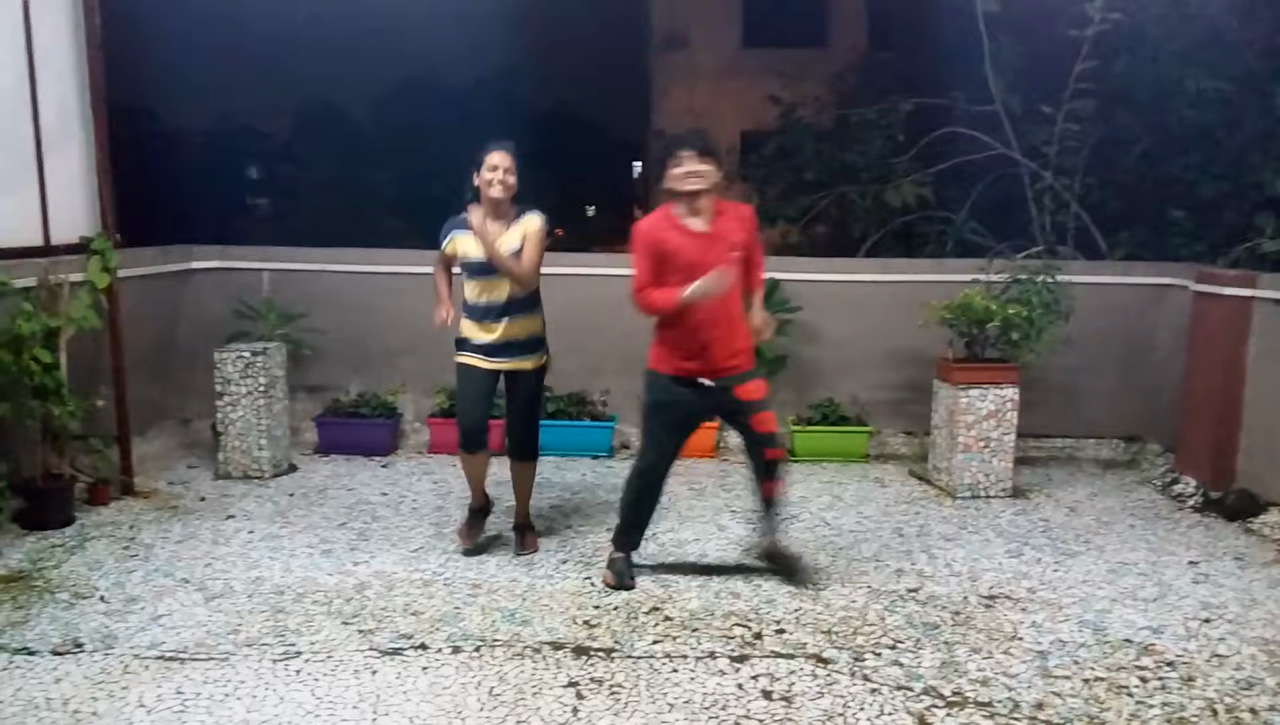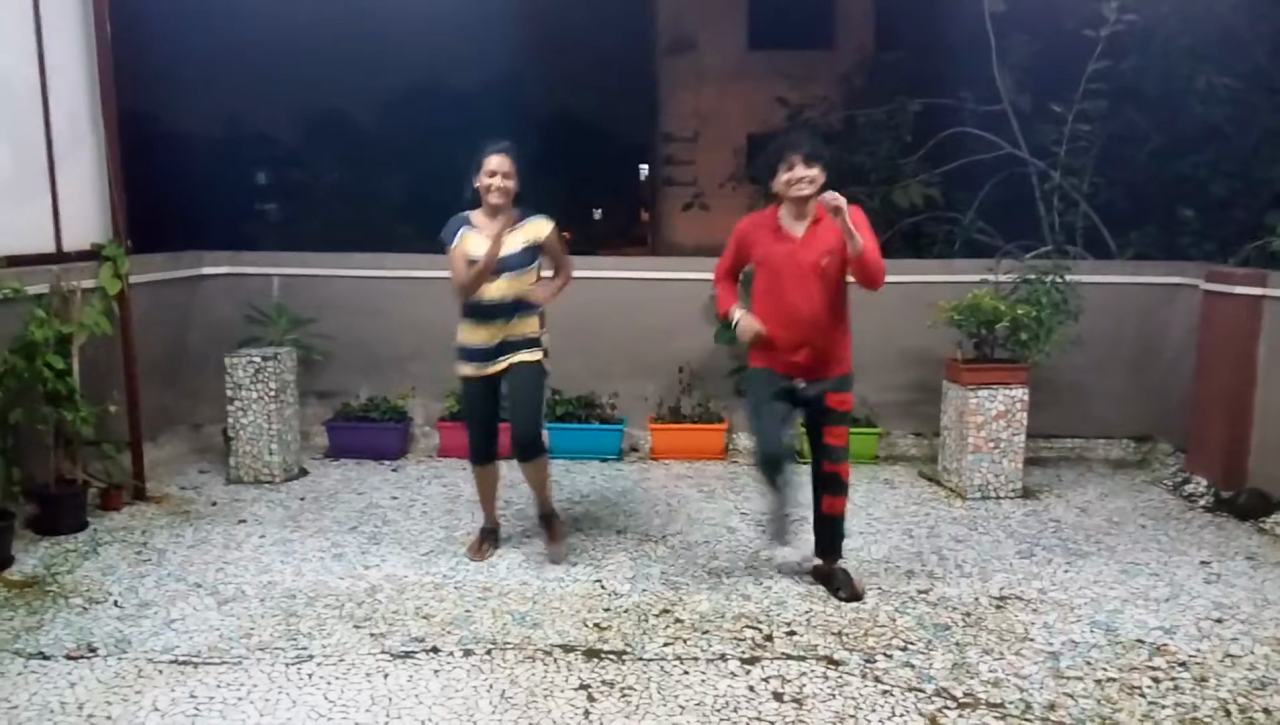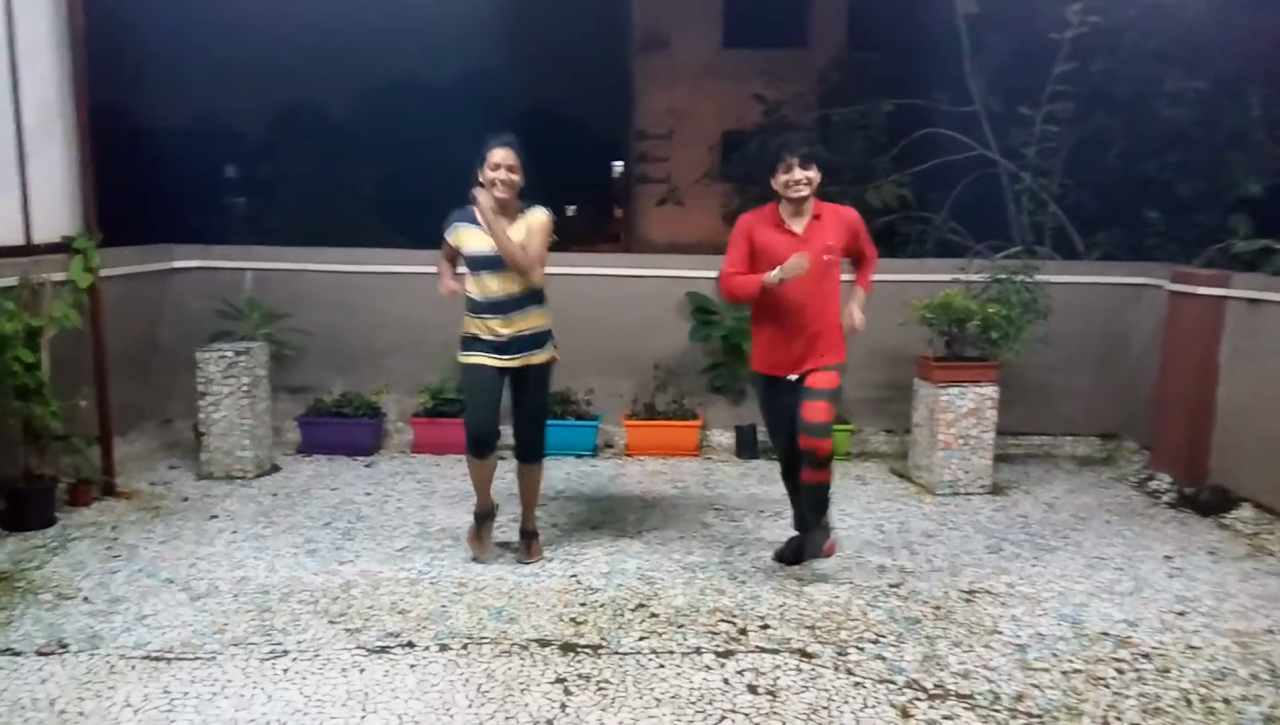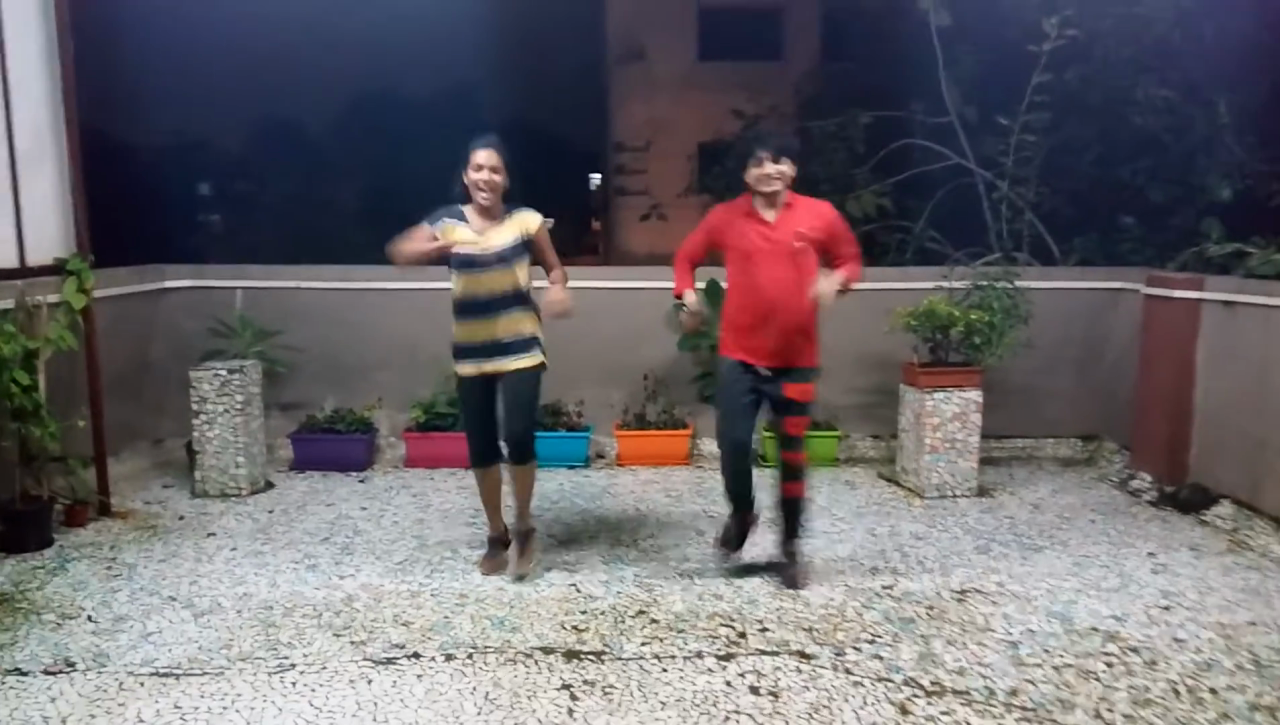
dt=0.5s
person 1, frame 1
left shoulder: (742, 218)
right shoulder: (650, 230)
right elbow: (643, 299)
left wrist: (756, 309)
right wrist: (692, 293)
left hip: (734, 365)
right hip: (674, 373)
left knee: (769, 449)
right knee: (652, 465)
left ankle: (770, 539)
right ankle: (622, 550)
person 1, frame 2
left shoulder: (847, 218)
right shoulder: (751, 229)
left elbow: (873, 277)
right elbow: (724, 275)
left wrist: (846, 226)
right wrist: (736, 313)
left hip: (829, 370)
right hip: (771, 368)
left knee: (833, 467)
right knee: (771, 449)
left ankle: (829, 561)
right ankle: (779, 498)
person 1, frame 3
left shoulder: (844, 221)
right shoulder: (751, 225)
left elbow: (866, 258)
right elbow: (729, 285)
left wrist: (857, 302)
right wrist: (775, 276)
left hip: (823, 358)
right hip: (771, 363)
left knee: (815, 439)
right knee: (787, 452)
left ankle: (817, 523)
right ankle: (803, 527)
person 1, frame 4
left shoulder: (819, 214)
right shoulder: (724, 217)
left elbow: (849, 260)
right elbow: (685, 257)
left wrist: (834, 282)
right wrist: (687, 294)
left hip: (795, 358)
right hip: (739, 356)
left knee: (792, 454)
right knee: (734, 443)
left ankle: (790, 543)
right ankle: (742, 511)
person 2, frame 1
left shoulder: (532, 222)
right shoulder: (457, 229)
left elbow: (524, 274)
right elbow: (442, 267)
left wrist: (485, 233)
right wrist: (444, 302)
left hip: (525, 348)
right hip: (475, 347)
left knee: (523, 437)
right knee: (471, 427)
left ankle: (522, 520)
right ankle: (479, 504)
person 2, frame 2
left shoulder: (537, 226)
right shoulder: (460, 227)
left elbow: (565, 269)
right elbow: (462, 286)
left wrist: (546, 290)
right wrist: (495, 244)
left hip: (523, 347)
right hip: (476, 351)
left knee: (526, 435)
right knee: (481, 443)
left ankle: (547, 511)
right ankle: (490, 526)
person 2, frame 3
left shoulder: (539, 218)
right shoulder: (461, 223)
left elbow: (526, 264)
right elbow: (447, 261)
left wrist: (491, 215)
right wrist: (448, 281)
left hip: (531, 345)
right hip: (482, 344)
left knee: (530, 438)
right knee: (480, 431)
left ankle: (528, 527)
right ankle: (483, 509)
person 2, frame 4
left shoulder: (527, 220)
right shoulder: (447, 219)
left elbow: (555, 267)
right elbow: (399, 252)
left wrist: (558, 291)
right wrist: (440, 242)
left hip: (519, 348)
right hip: (471, 351)
left knee: (519, 436)
right knee: (481, 446)
left ankle: (523, 528)
right ankle: (497, 535)
